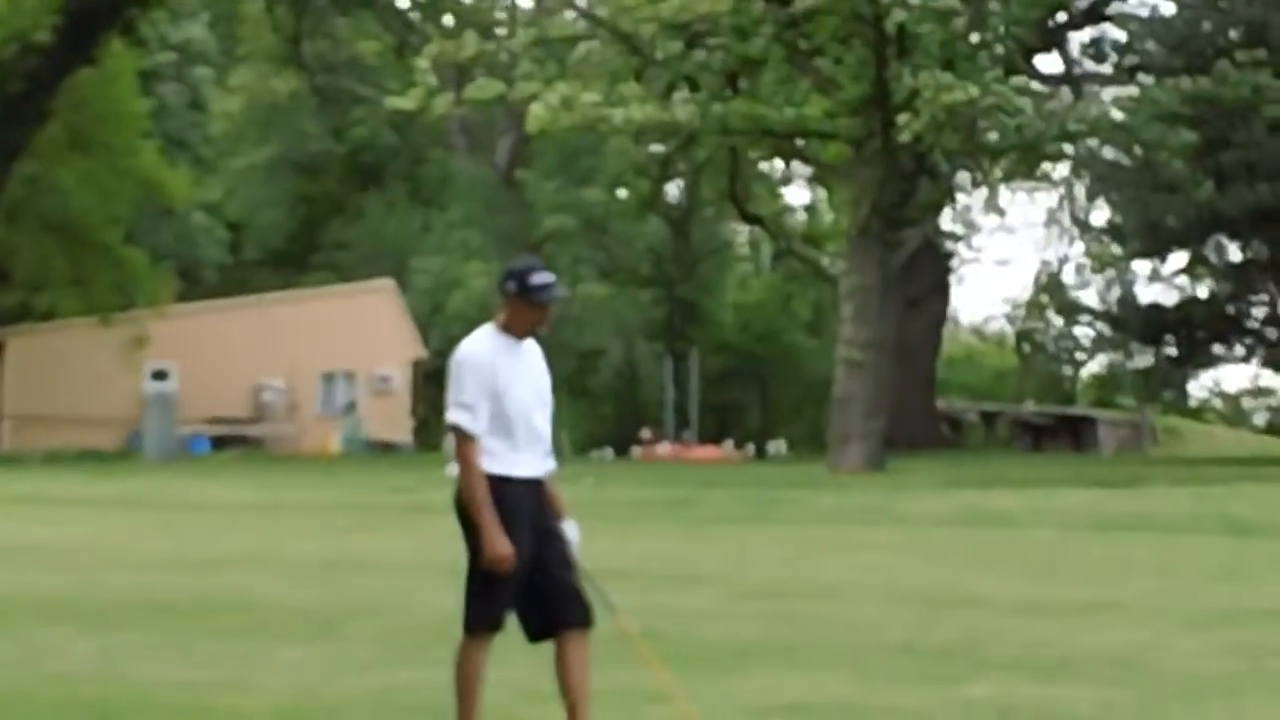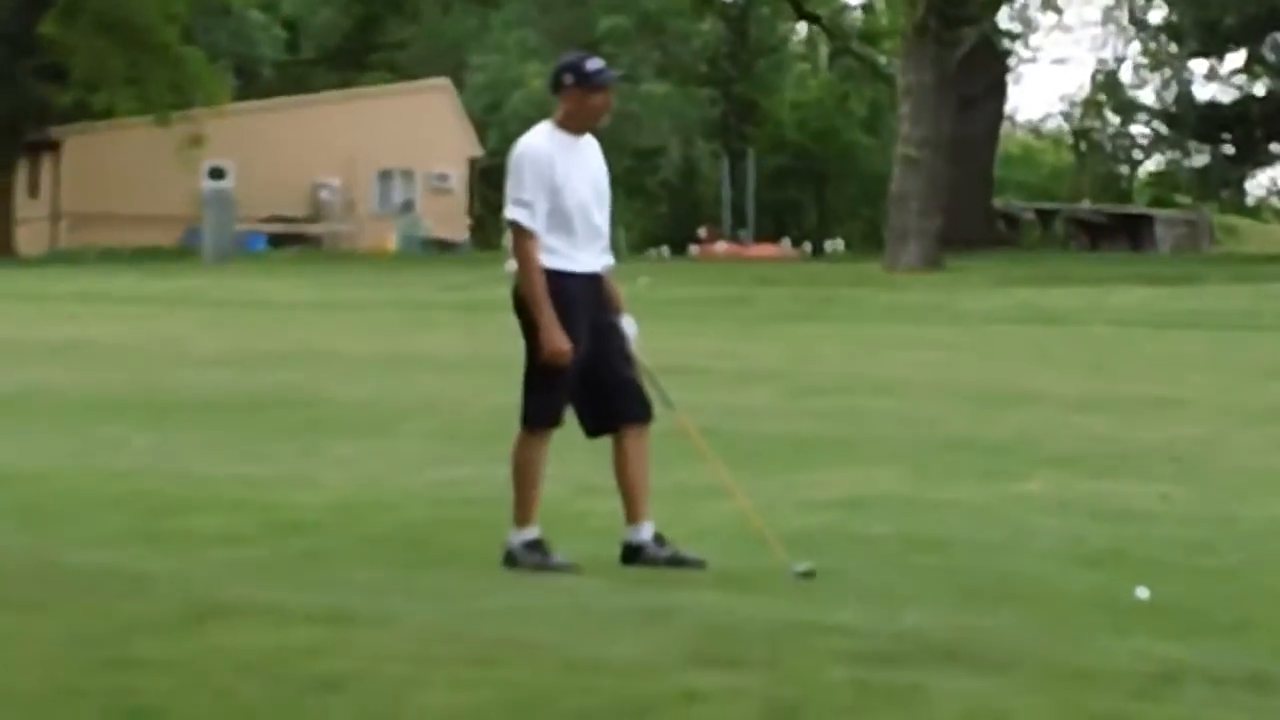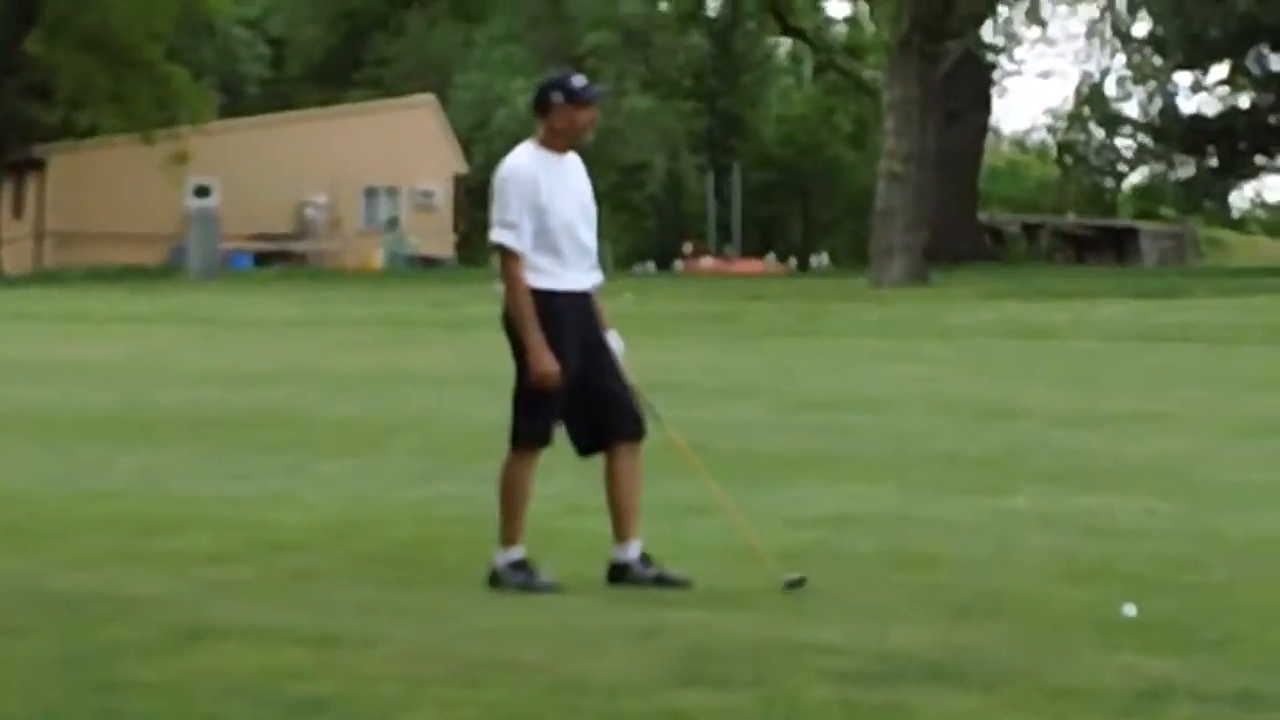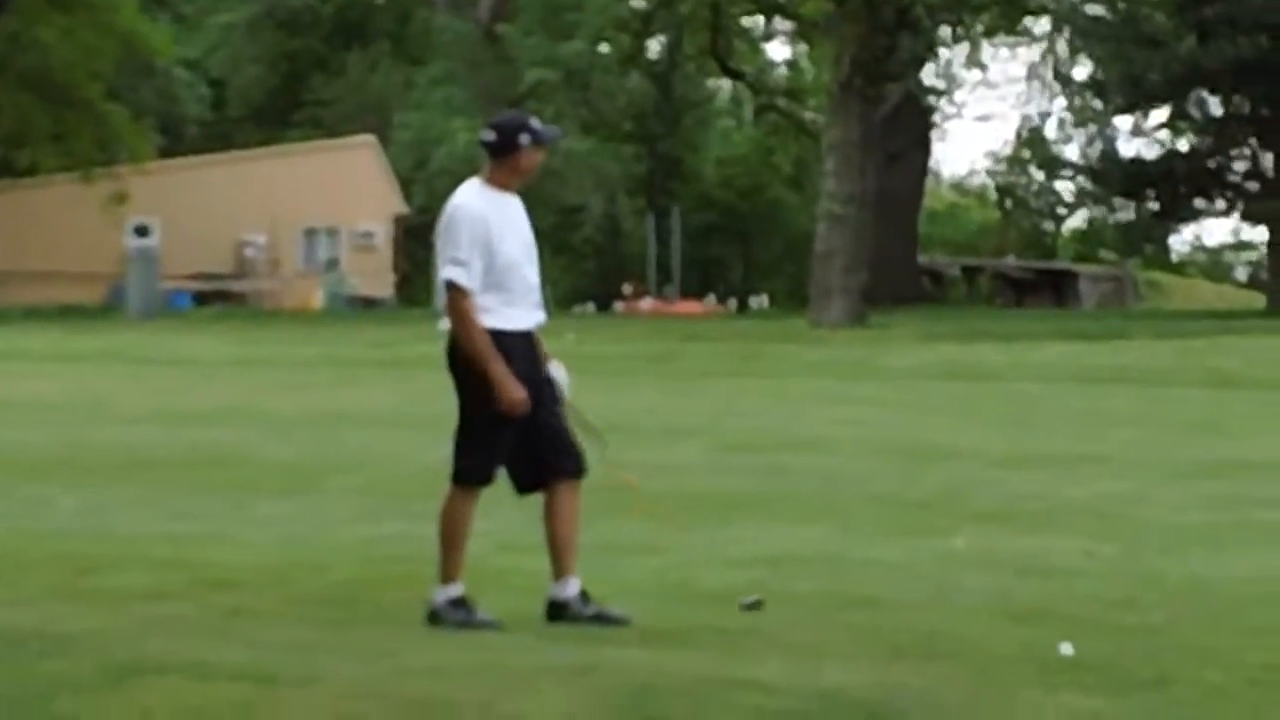
dt=0.7s
person 1, frame 1
left shoulder: (532, 352)
right shoulder: (475, 355)
right elbow: (467, 449)
left wrist: (560, 512)
right wrist: (490, 531)
left hip: (534, 496)
right hip: (495, 494)
left knee: (572, 616)
right knee: (483, 623)
person 1, frame 2
left shoulder: (590, 147)
right shoulder: (535, 150)
right elbow: (526, 244)
left wrist: (618, 307)
right wrist: (548, 325)
left hip: (591, 292)
right hip: (553, 290)
left knee: (632, 412)
right knee: (541, 419)
left ankle: (640, 537)
right ankle: (523, 539)
person 1, frame 3
left shoulder: (574, 165)
right shoulder: (521, 170)
right elbow: (512, 265)
left wrist: (604, 325)
right wrist: (535, 346)
left hip: (580, 312)
right hip: (543, 310)
left knee: (624, 429)
right knee: (529, 439)
left ankle: (628, 556)
right ankle: (508, 559)
person 1, frame 4
left shoulder: (511, 203)
right shoulder: (470, 209)
right elbow: (460, 303)
left wrist: (542, 358)
right wrist: (499, 378)
left hip: (521, 350)
right hip: (487, 352)
left knee: (564, 468)
right knee: (471, 477)
left ankle: (566, 594)
right ankle: (447, 596)
